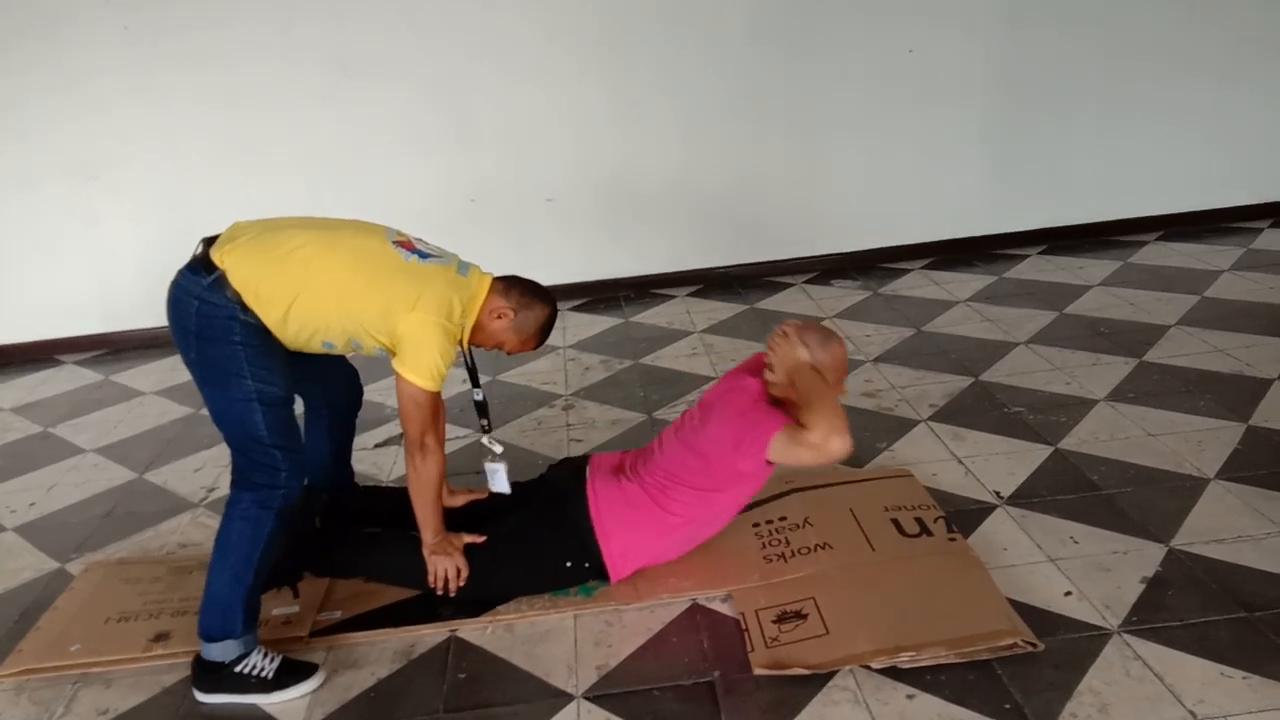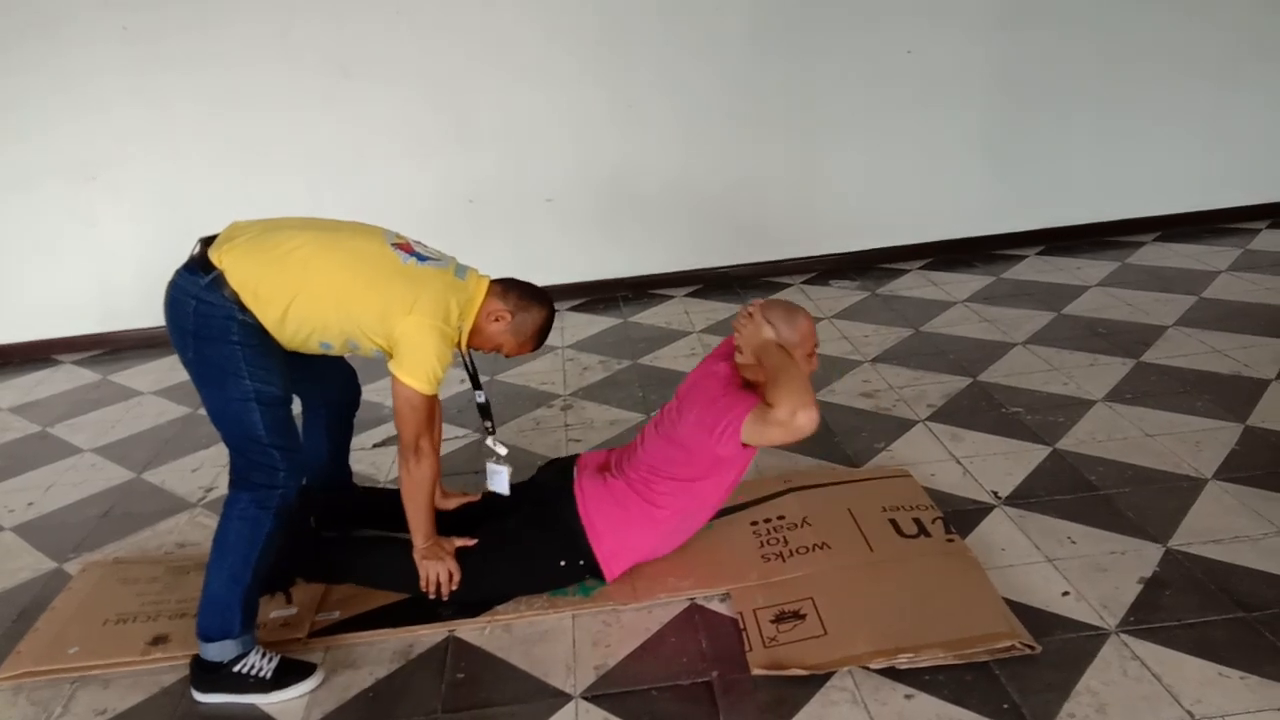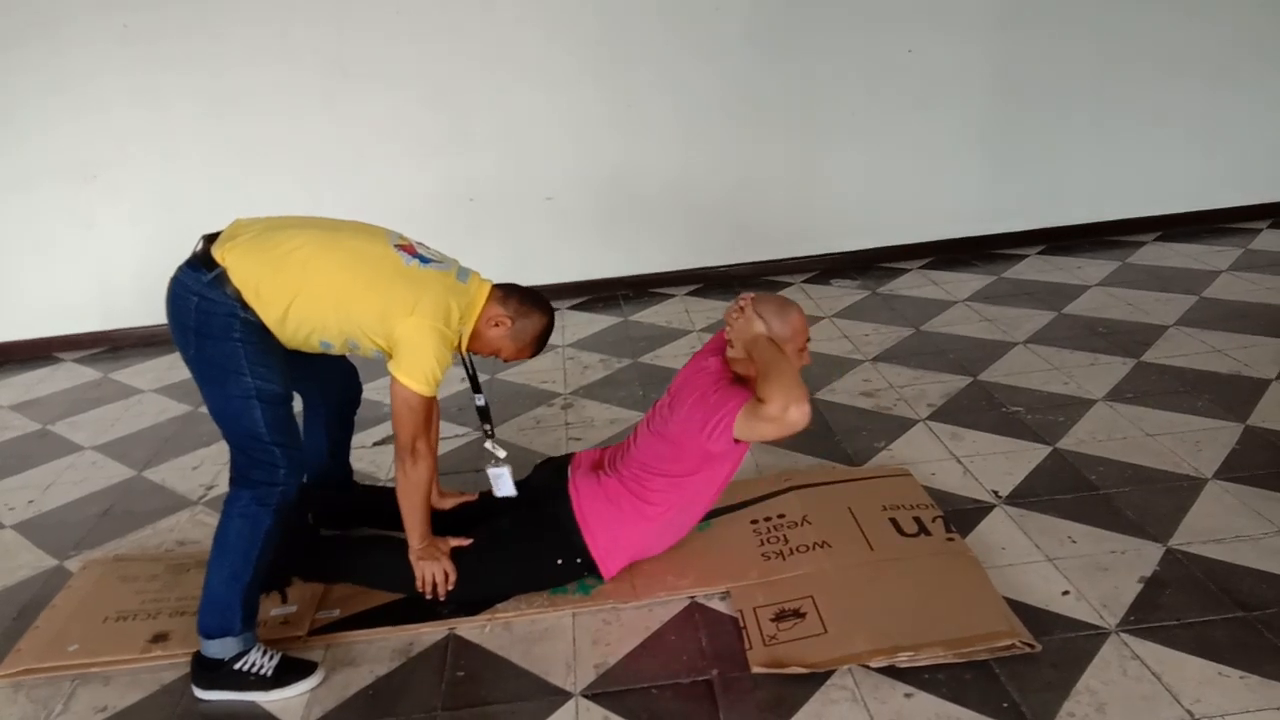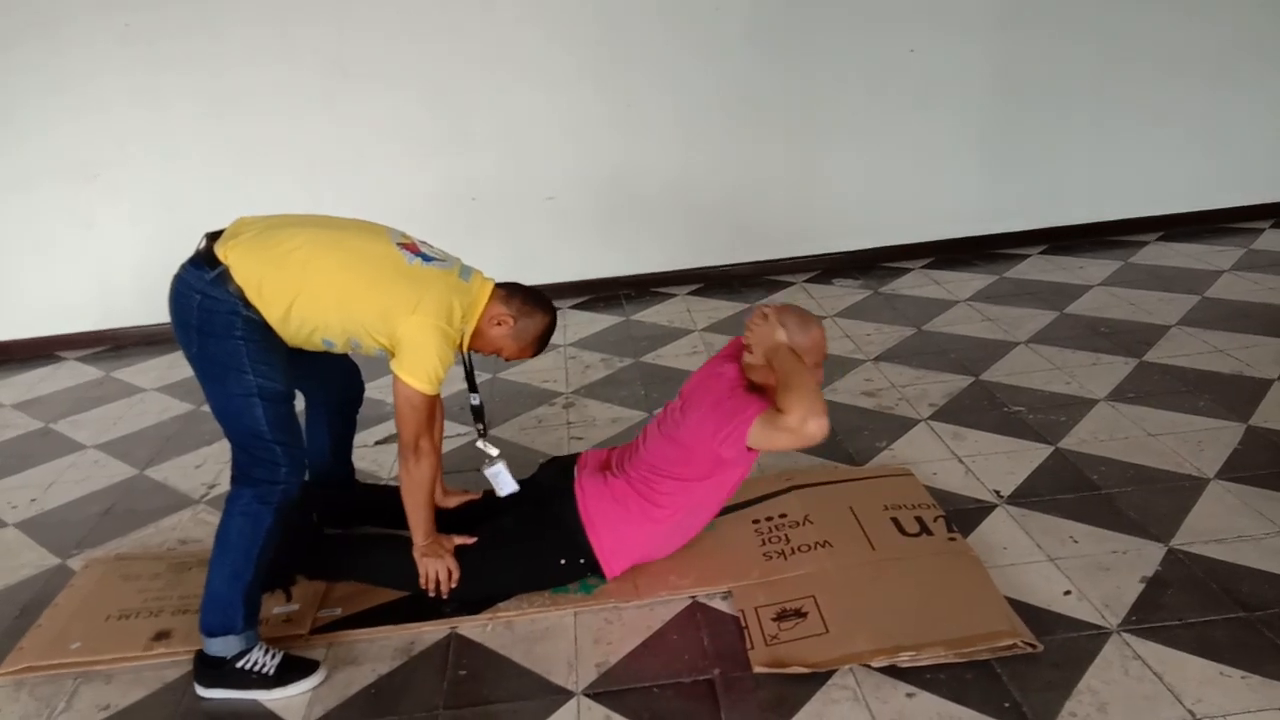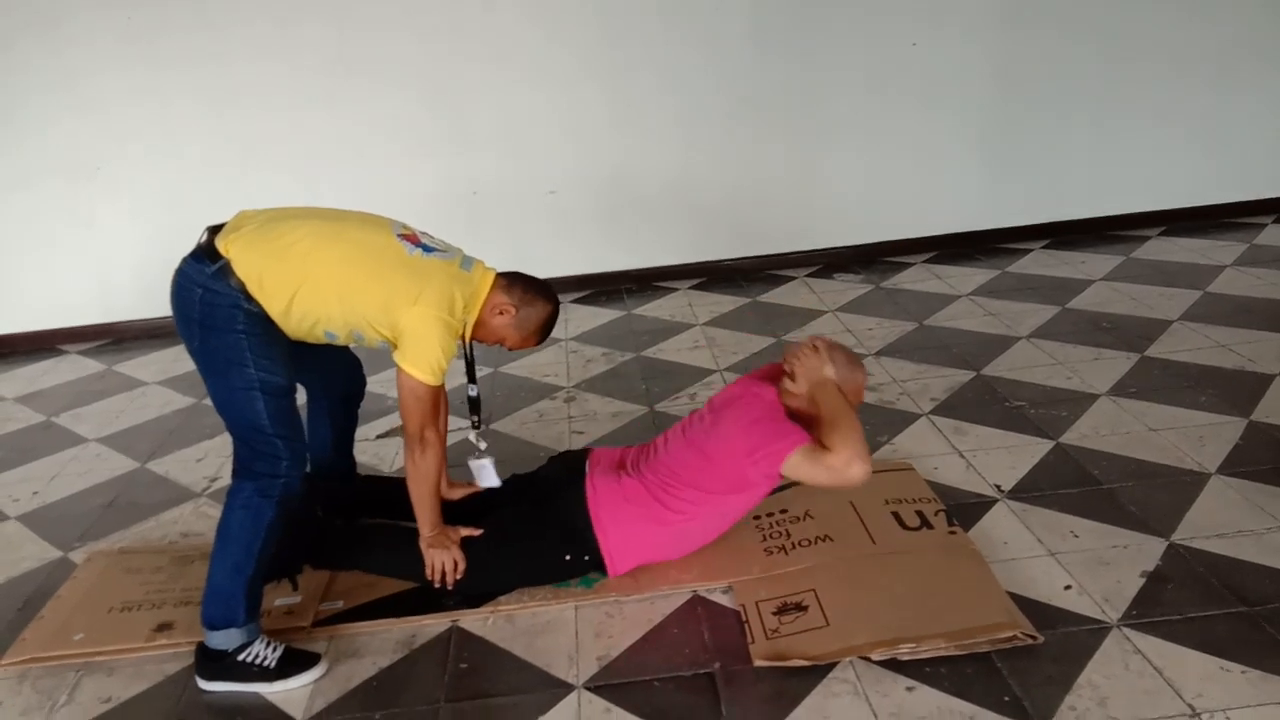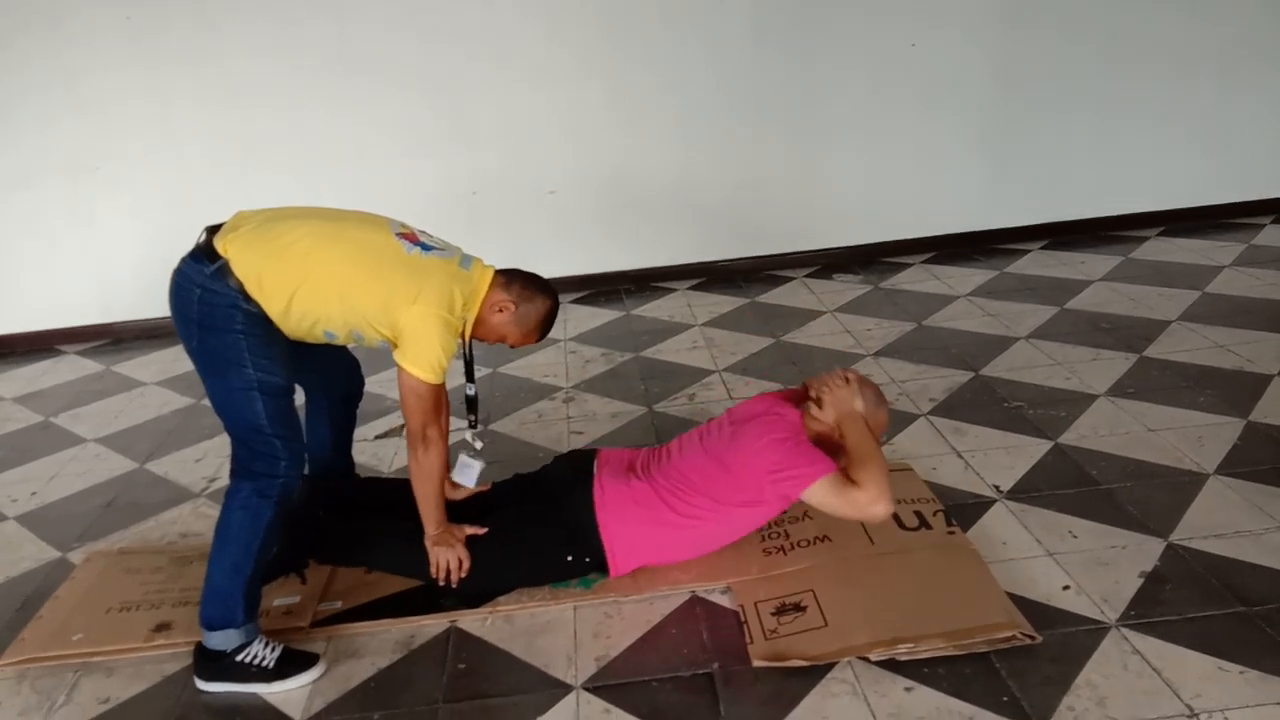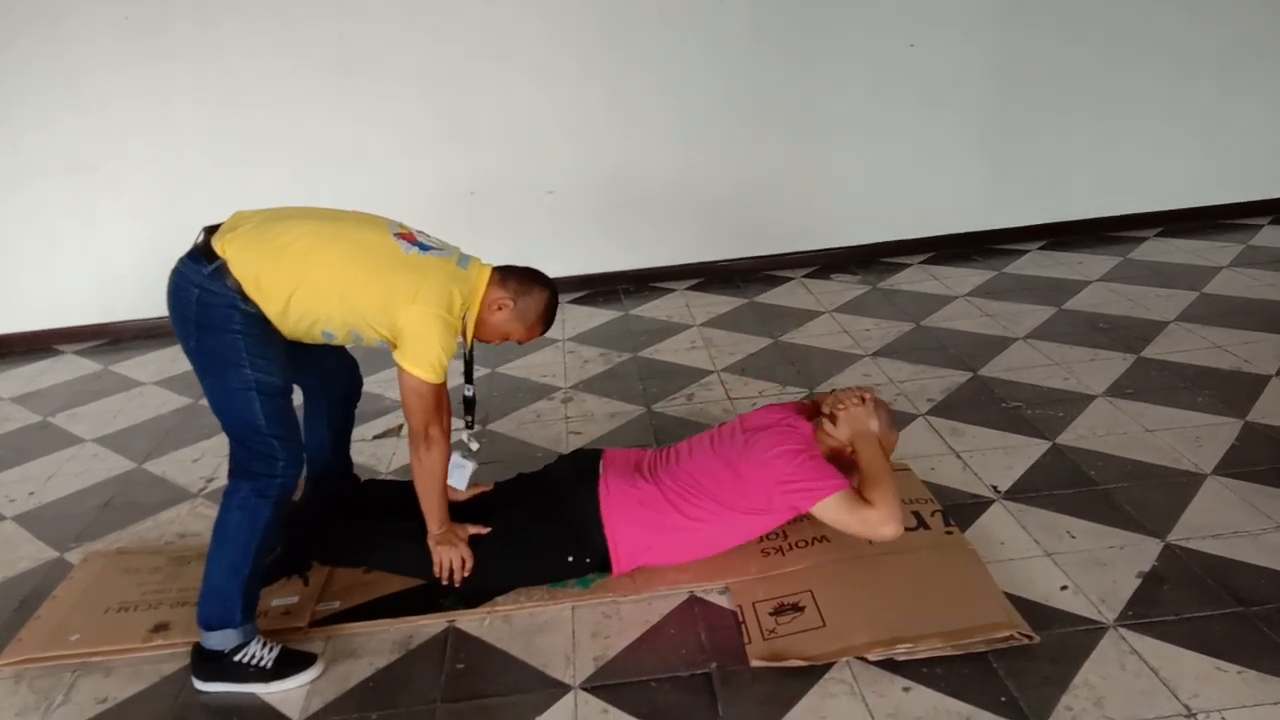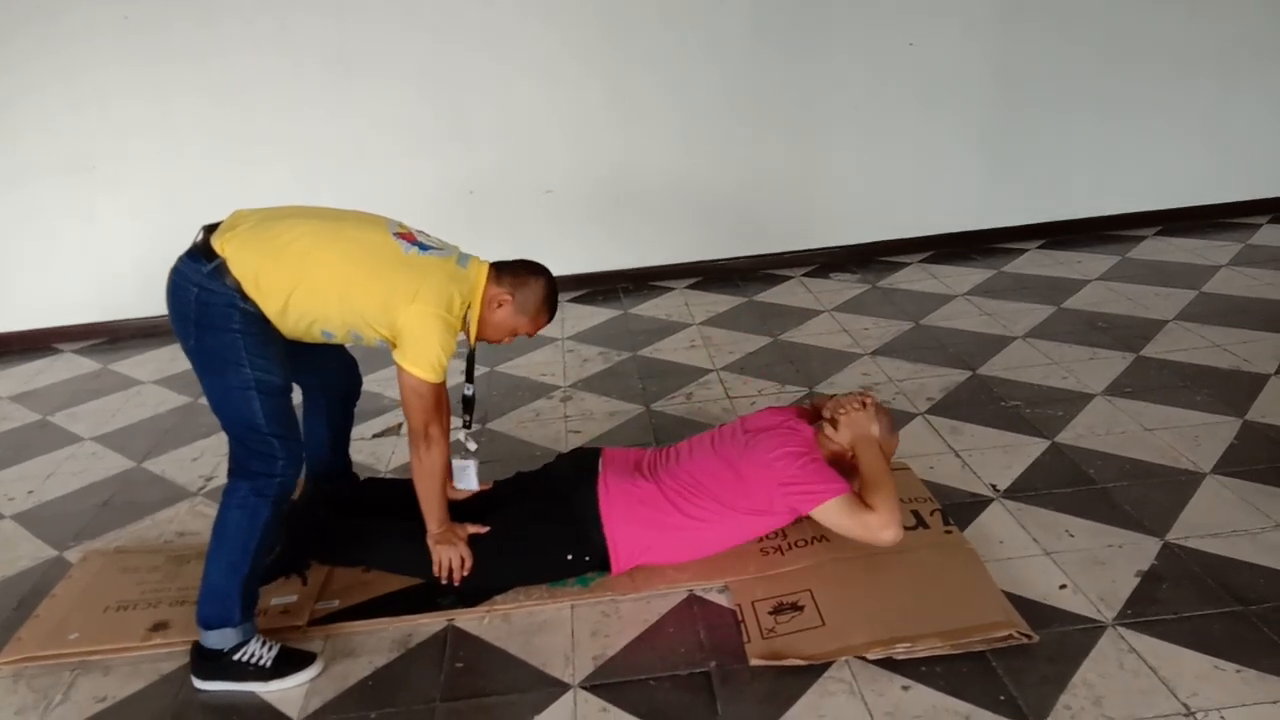
dt=0.1s
person 1, frame 1
left shoulder: (751, 377)
right shoulder: (753, 421)
left elbow: (780, 362)
right elbow: (832, 440)
right wrist: (804, 366)
left hip: (582, 485)
right hip: (583, 540)
left knee: (455, 522)
right knee: (452, 573)
left ankle: (323, 508)
right ankle: (300, 548)
person 1, frame 2
left shoulder: (726, 362)
right shoulder: (728, 408)
right elbow: (799, 417)
right wrist: (766, 345)
left hip: (571, 487)
right hip: (577, 543)
left knee: (451, 521)
left ankle: (313, 509)
right ankle: (292, 554)
person 1, frame 3
left shoulder: (718, 354)
right shoulder: (720, 402)
right elbow: (791, 412)
right wrist: (757, 338)
left hip: (570, 483)
right hip: (573, 538)
left knee: (445, 521)
left ankle: (314, 504)
right ankle: (290, 553)
person 1, frame 4
left shoulder: (731, 363)
right shoulder: (733, 406)
left elbow: (752, 345)
right elbow: (811, 424)
right wrist: (783, 350)
left hip: (571, 485)
right hip: (573, 540)
left knee: (447, 520)
right knee: (446, 575)
left ankle: (316, 508)
right ankle: (296, 552)
person 1, frame 5
left shoulder: (763, 385)
right shoulder: (768, 429)
left elbow: (791, 373)
right elbow: (852, 464)
right wrist: (823, 384)
left hip: (585, 479)
right hip: (585, 537)
left knee: (456, 512)
left ankle: (323, 500)
right ankle: (305, 541)
person 1, frame 6
left shoulder: (778, 406)
right shoulder: (786, 450)
right elbow: (873, 501)
left wrist: (827, 395)
right wrist: (852, 419)
left hip: (586, 478)
right hip: (585, 533)
left knee: (455, 514)
left ankle: (322, 501)
right ankle: (305, 536)
person 1, frame 7
left shoulder: (791, 416)
right shoulder: (796, 461)
right elbow: (884, 521)
left wrist: (836, 408)
right wrist: (866, 436)
left hip: (594, 477)
right hip: (593, 534)
left knee: (457, 513)
left ankle: (325, 504)
right ankle: (311, 536)
person 1, frame 8
left shoulder: (790, 422)
right shoulder: (797, 464)
left elbow: (825, 410)
right elbow: (884, 526)
right wrist: (866, 443)
left hip: (592, 477)
right hip: (590, 534)
left knee: (461, 512)
left ankle: (325, 504)
right ankle: (308, 536)
person 2, frame 1
left shoulder: (454, 283)
right shoulder: (433, 319)
left elbow: (428, 401)
right elbow: (422, 443)
left wrist: (441, 492)
right wrist: (434, 539)
left hip: (240, 276)
right hip: (218, 308)
left knee: (337, 392)
right knee: (275, 474)
right ankle: (224, 656)
person 2, frame 2
left shoulder: (454, 287)
right shoulder: (431, 323)
left elbow: (426, 403)
right elbow: (415, 446)
left wrist: (434, 493)
right wrist: (425, 544)
left hip: (240, 274)
right hip: (215, 307)
left knee: (335, 392)
right knee: (273, 474)
right ankle: (223, 656)
person 2, frame 3
left shoulder: (453, 289)
right shoulder: (430, 324)
left elbow: (424, 404)
right elbow: (412, 447)
left wrist: (432, 493)
right wrist: (421, 545)
left hip: (241, 274)
right hip: (218, 303)
left knee: (335, 390)
right knee: (273, 471)
right ankle: (224, 653)
person 2, frame 4
left shoulder: (457, 287)
right shoulder: (433, 323)
left elbow: (428, 402)
right elbow: (416, 446)
left wrist: (436, 491)
right wrist: (425, 543)
left hip: (247, 269)
right hip: (219, 303)
left knee: (338, 388)
right knee: (275, 469)
right ankle: (226, 651)
person 2, frame 5
left shoulder: (458, 279)
right shoulder: (435, 314)
left elbow: (432, 393)
right elbow: (421, 436)
left wrist: (440, 483)
right wrist: (432, 534)
left hip: (248, 265)
right hip: (221, 296)
left knee: (339, 382)
right knee: (276, 463)
right ankle: (227, 644)
person 2, frame 6
left shoulder: (456, 275)
right shoulder: (435, 312)
left elbow: (433, 394)
right elbow: (423, 435)
left wrist: (441, 484)
right wrist: (436, 530)
left hip: (245, 262)
right hip: (219, 296)
left knee: (338, 382)
right knee: (274, 464)
right ankle: (226, 645)
person 2, frame 7
left shoulder: (454, 275)
right shoulder: (434, 312)
left elbow: (434, 394)
right elbow: (426, 433)
left wrist: (443, 485)
right wrist: (439, 530)
left hip: (242, 263)
right hip: (217, 296)
left knee: (336, 382)
right knee: (272, 464)
right ankle: (223, 645)
person 2, frame 8
left shoulder: (452, 273)
right shoulder: (434, 310)
left elbow: (433, 396)
right elbow: (426, 433)
left wrist: (442, 486)
right wrist: (438, 529)
left hip: (242, 263)
right hip: (216, 295)
left knee: (335, 381)
right knee: (272, 463)
right ankle: (222, 644)
